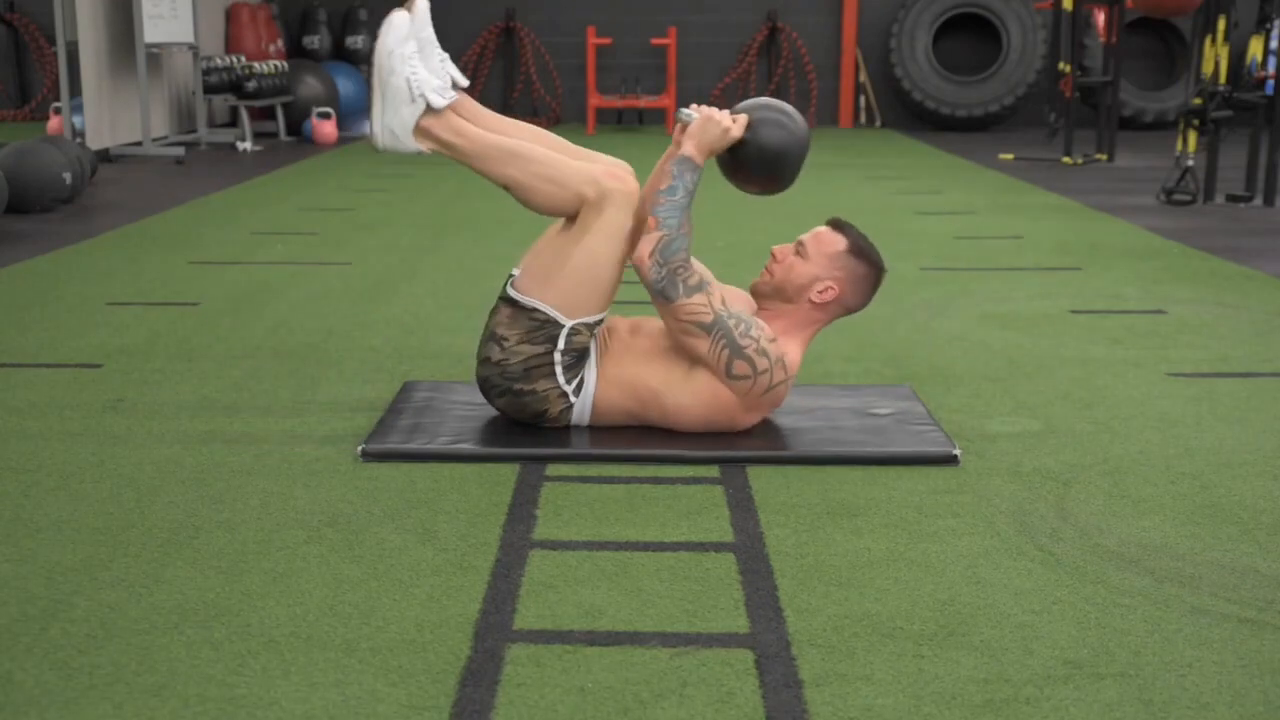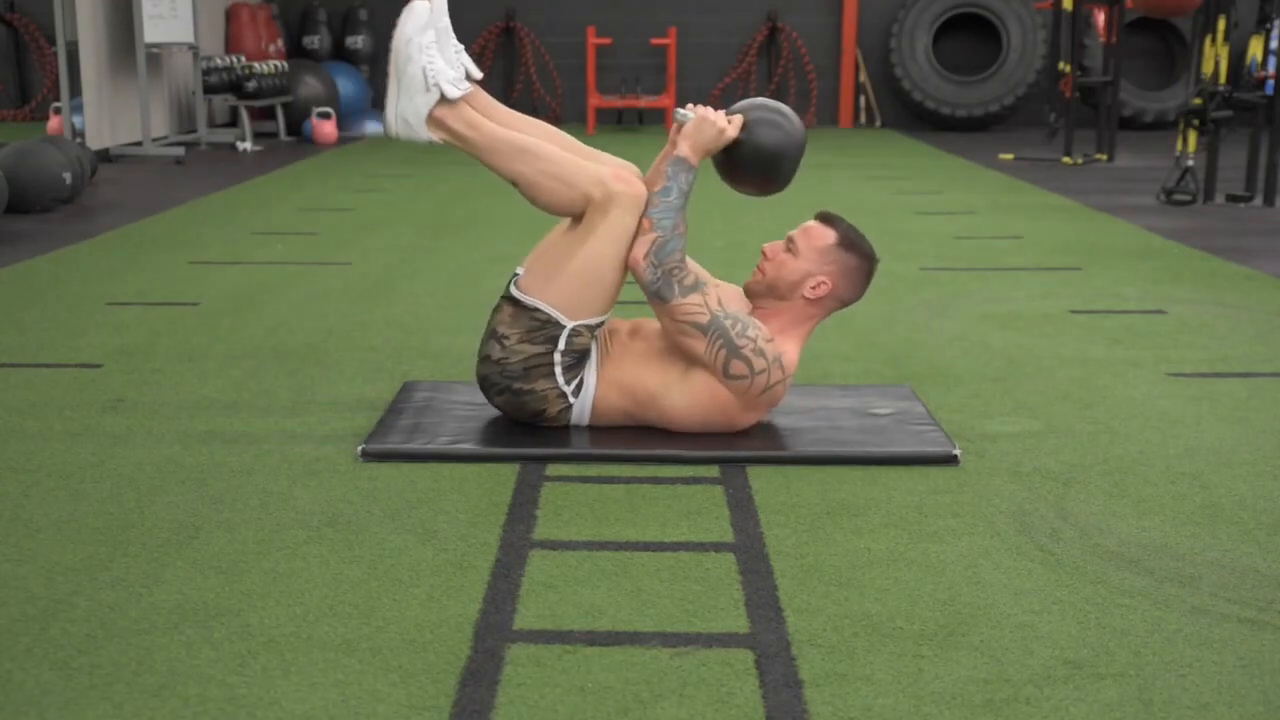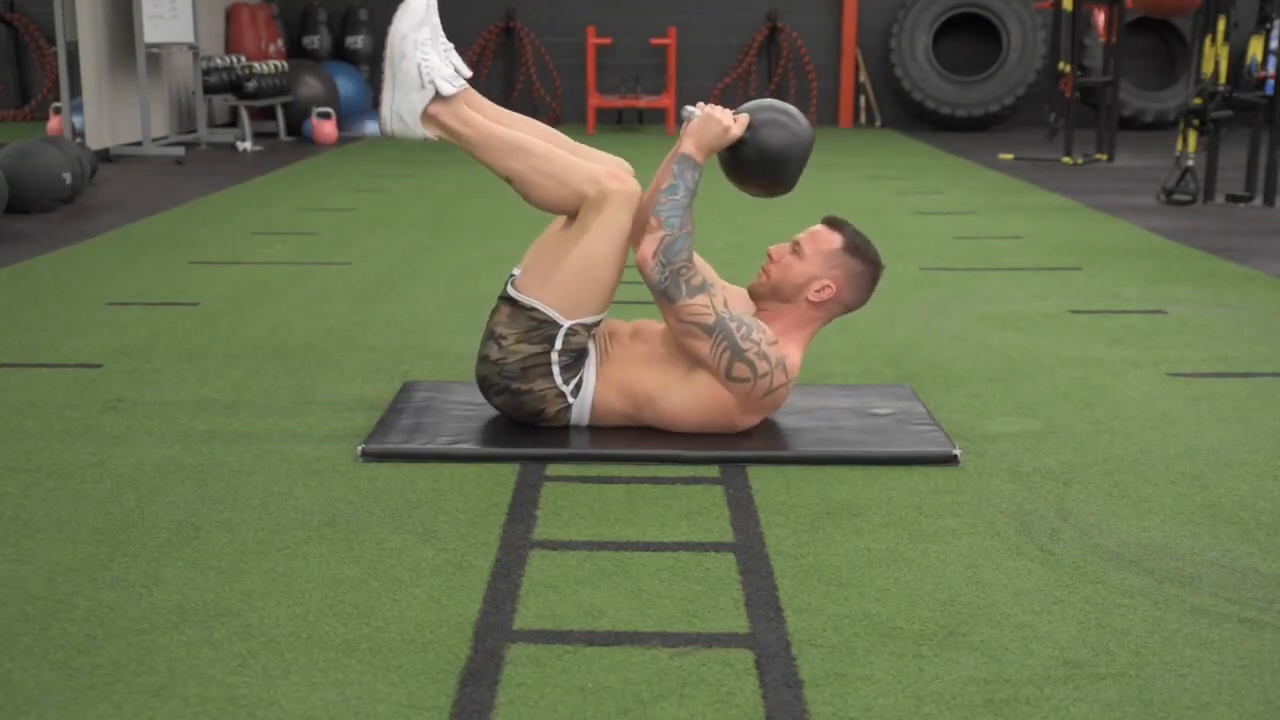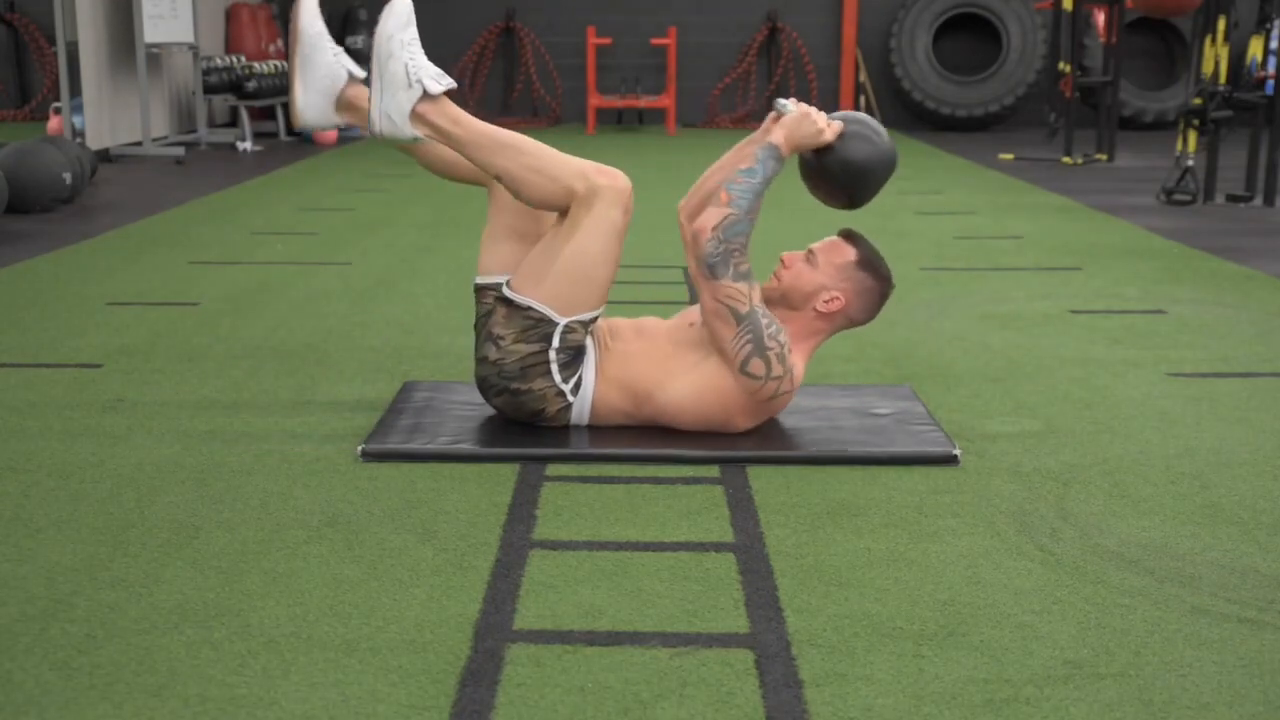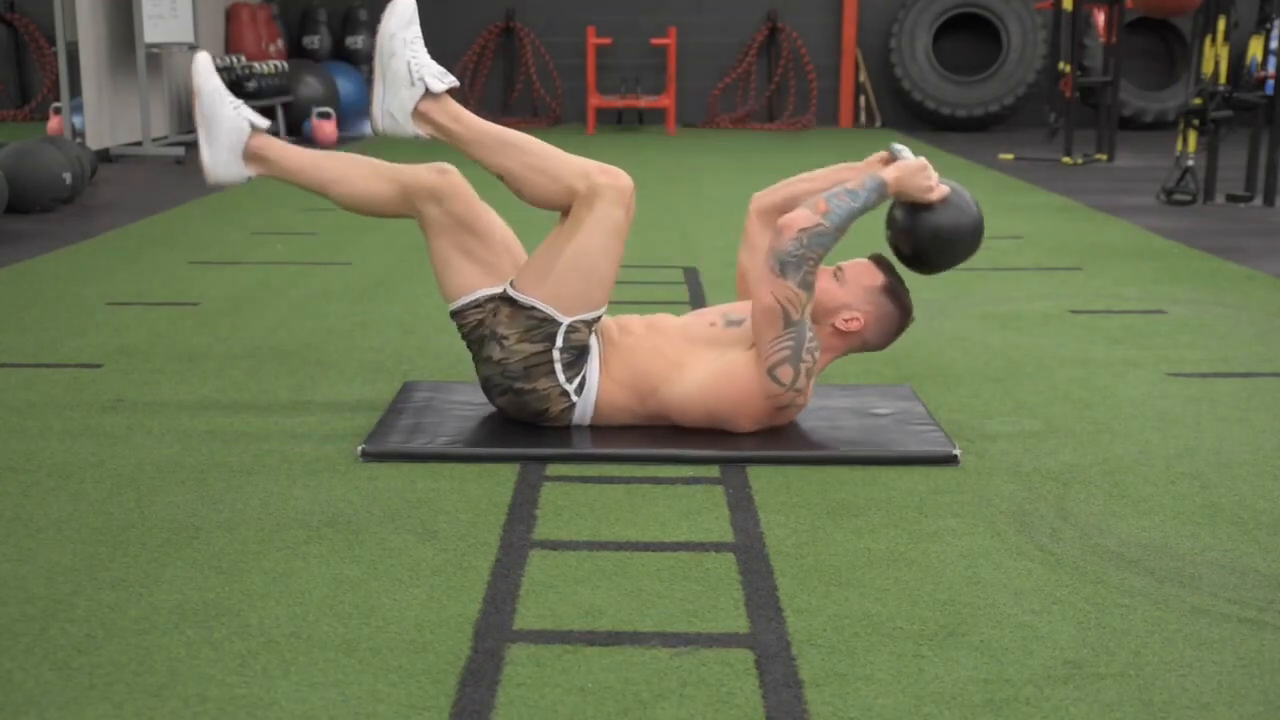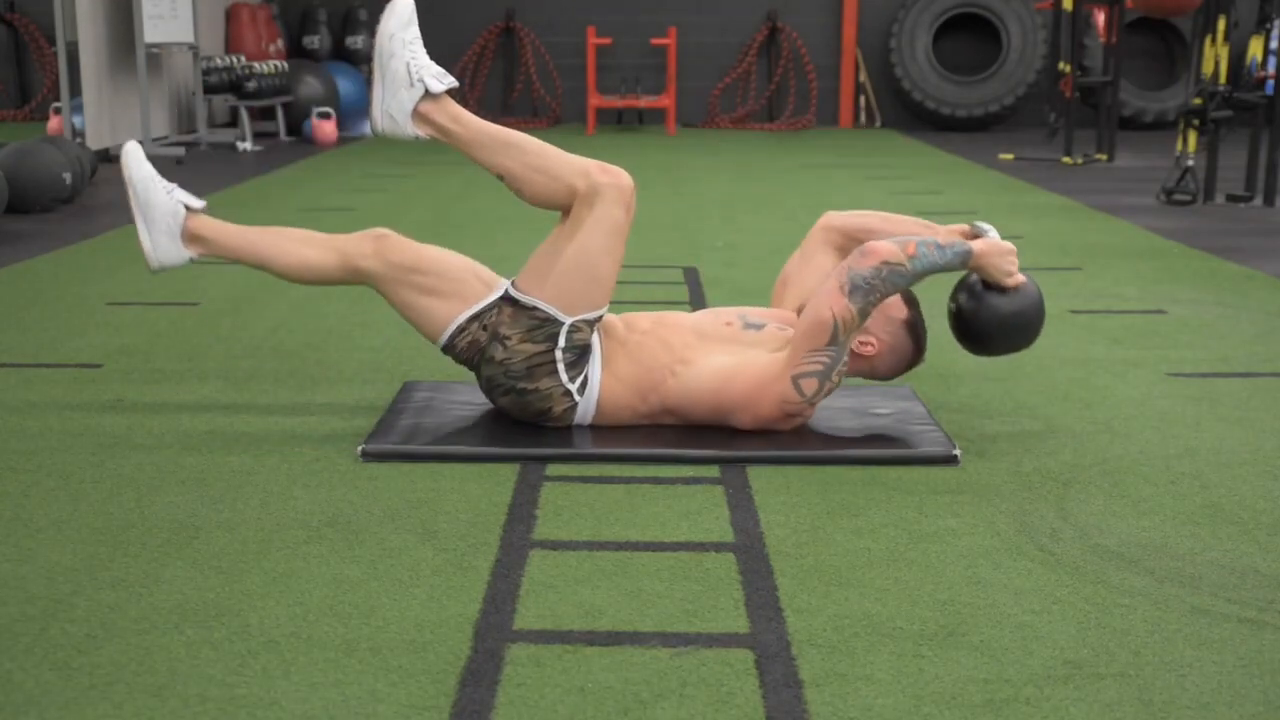
dt=0.3s
person 1, frame 1
left shoulder: (764, 364)
right shoulder: (751, 321)
left elbow: (653, 261)
right elbow: (646, 231)
left wrist: (694, 154)
right wrist: (687, 144)
left hip: (533, 375)
right hip: (547, 363)
left knee: (611, 187)
right knee: (608, 184)
left ankle: (423, 121)
right ankle: (439, 102)
person 1, frame 2
left shoulder: (760, 365)
right shoulder: (746, 315)
left elbow: (649, 262)
right elbow: (651, 236)
left wrist: (688, 155)
right wrist: (680, 147)
left hip: (534, 375)
right hip: (547, 364)
left knee: (619, 192)
right knee: (624, 192)
left ankle: (438, 110)
right ankle: (454, 92)
person 1, frame 3
left shoulder: (763, 367)
right shoulder: (750, 317)
left elbow: (655, 259)
right elbow: (657, 229)
left wrist: (692, 151)
right wrist: (694, 146)
left hip: (534, 373)
right hip: (546, 362)
left knee: (611, 191)
right knee: (615, 181)
left ankle: (433, 106)
right ankle: (442, 93)
person 1, frame 4
left shoulder: (768, 369)
right shoulder: (758, 328)
left elbow: (709, 237)
right elbow: (696, 211)
left wrist: (776, 143)
right wrist: (774, 137)
left hip: (534, 368)
right hip: (549, 357)
left knee: (604, 187)
right knee: (506, 163)
left ankle: (422, 104)
right ankle: (343, 96)
person 1, frame 5
left shoulder: (785, 379)
right shoulder: (772, 340)
left elbow: (791, 234)
right elbow: (766, 210)
left wrist: (886, 181)
right wrist: (884, 171)
left hip: (537, 371)
right hip: (543, 356)
left knee: (608, 187)
right knee: (431, 184)
left ankle: (426, 103)
right ankle: (250, 148)
person 1, frame 6
left shoulder: (798, 386)
right shoulder: (789, 334)
left elbow: (872, 266)
right elbow: (834, 229)
left wrist: (969, 255)
right wrist: (964, 238)
left hip: (545, 372)
right hip: (544, 352)
left knee: (609, 186)
right knee: (374, 248)
left ankle: (427, 105)
right ankle: (191, 232)
